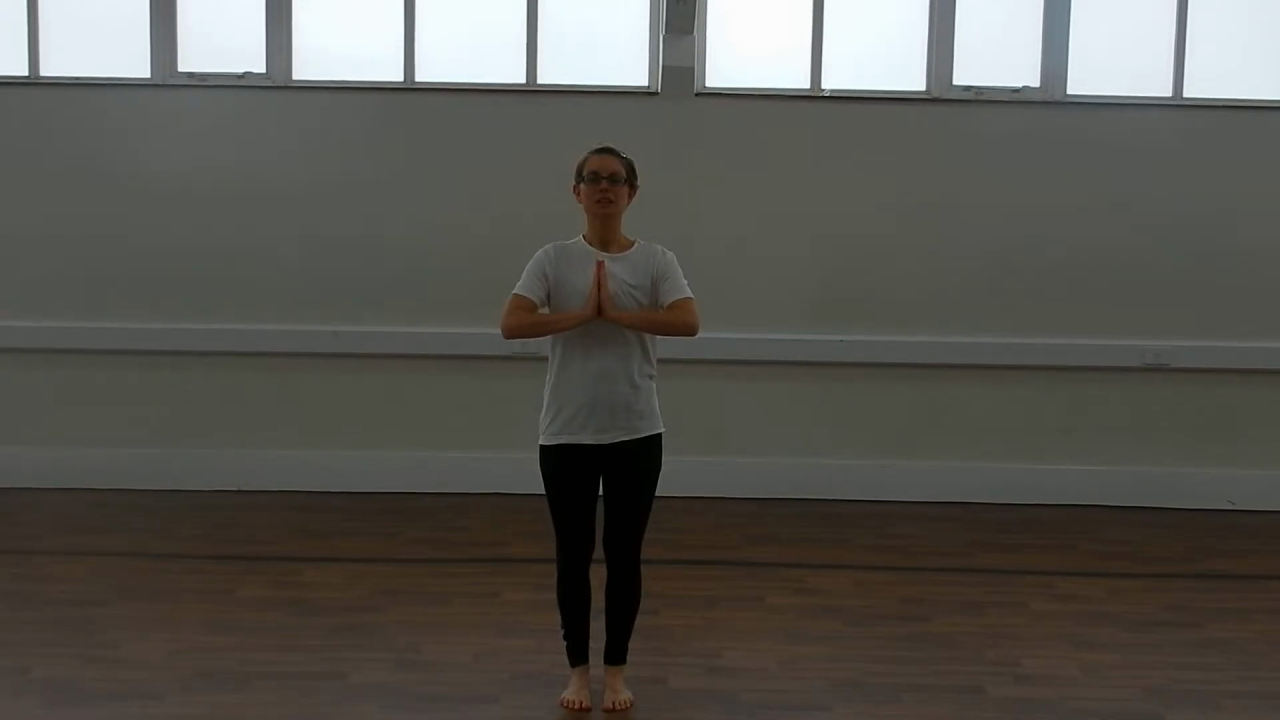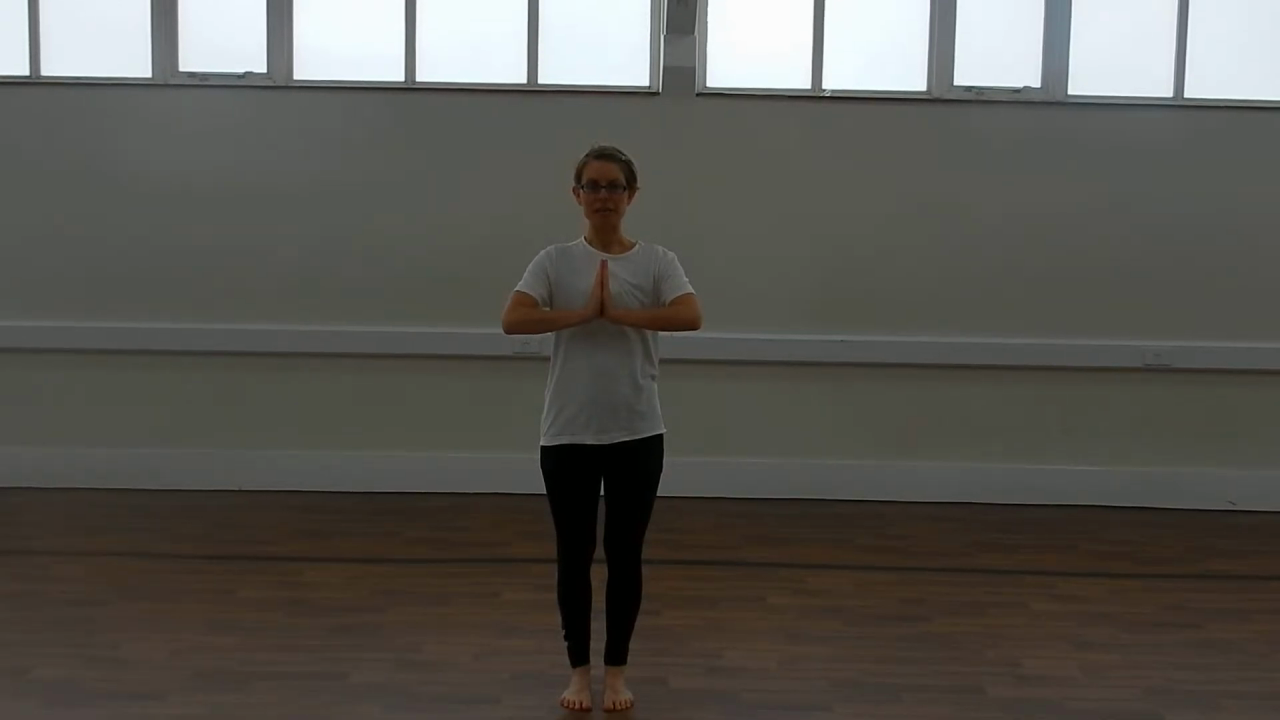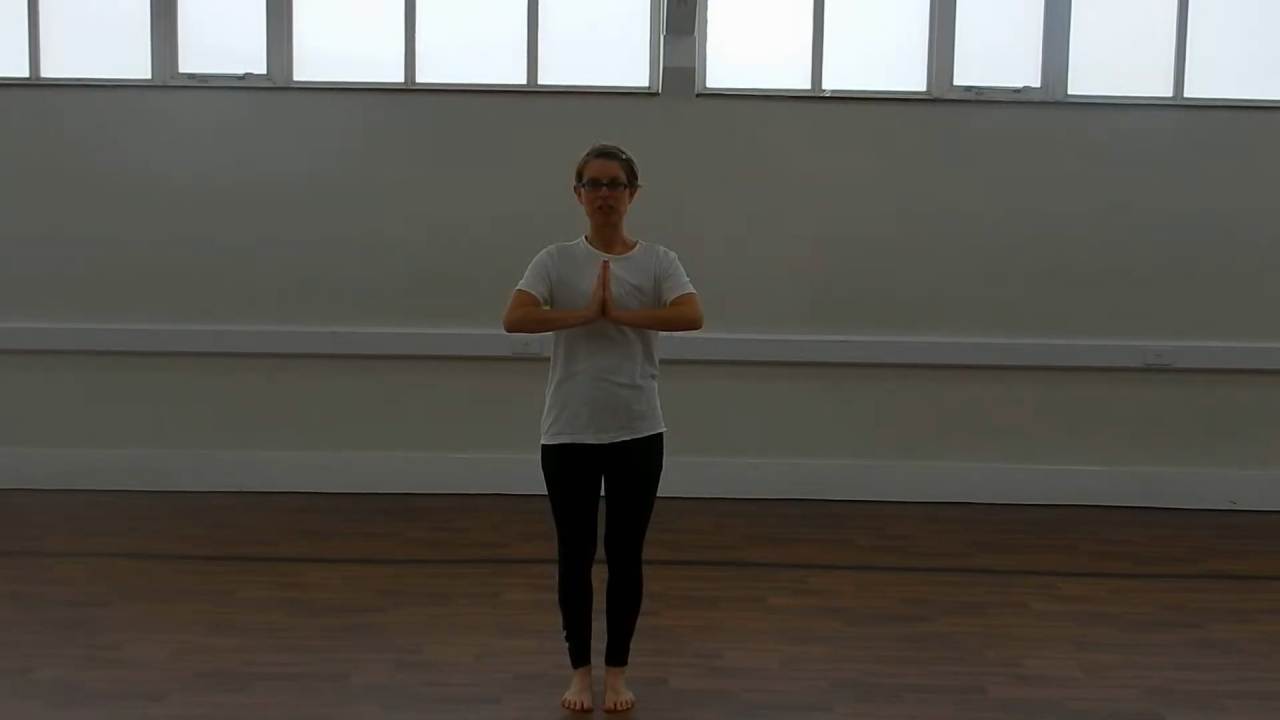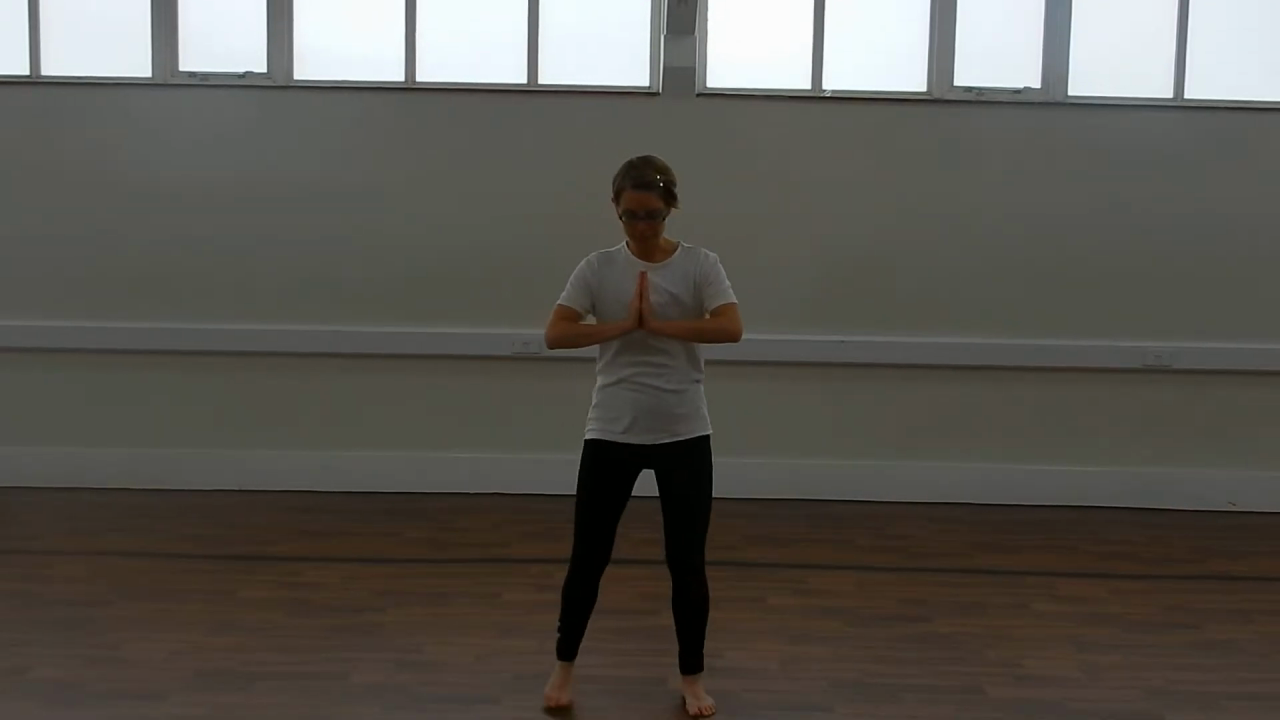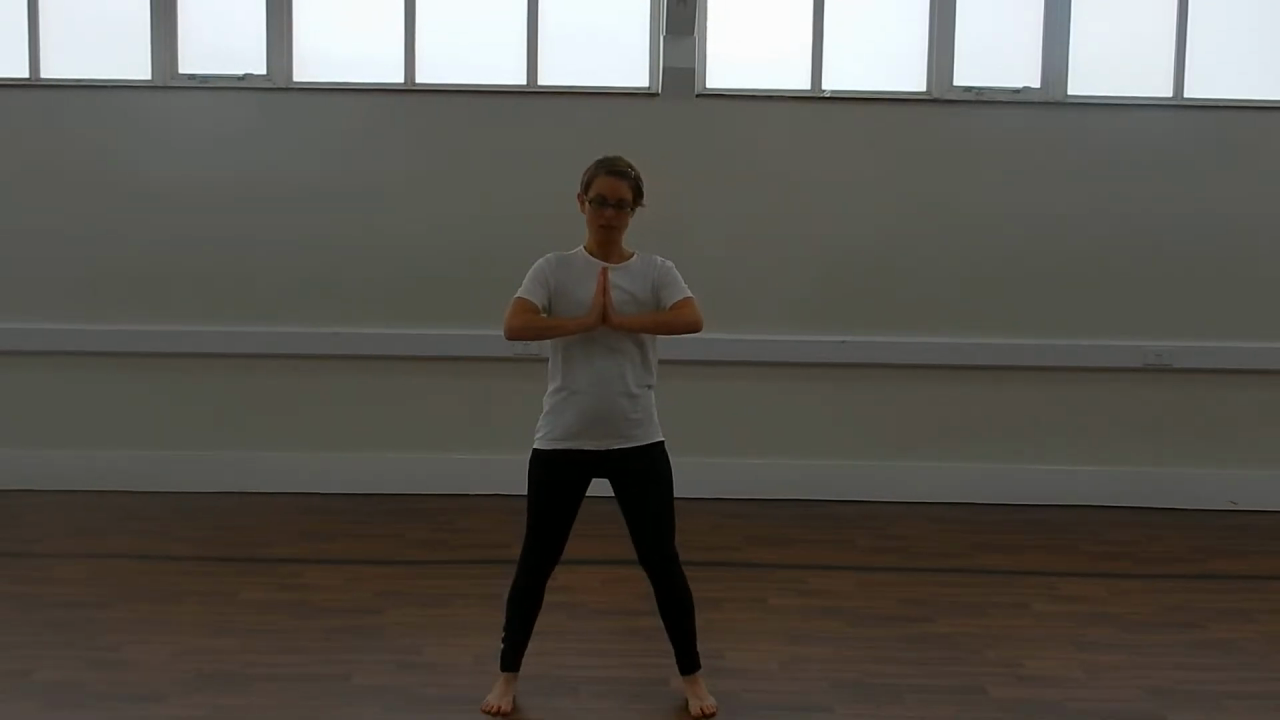
dt=1s
person 1, frame 1
left shoulder: (655, 260)
right shoulder: (553, 258)
left elbow: (687, 322)
right elbow: (511, 324)
left wrist: (616, 313)
right wrist: (582, 313)
left hip: (635, 433)
right hip: (567, 433)
left knee: (624, 554)
right knee: (574, 554)
left ankle: (615, 670)
right ankle: (578, 669)
person 1, frame 2
left shoulder: (656, 261)
right shoulder: (555, 261)
left elbow: (690, 317)
right elbow: (513, 320)
left wrist: (618, 313)
right wrist: (583, 312)
left hip: (636, 434)
right hip: (568, 435)
left knee: (624, 555)
right knee: (574, 555)
left ankle: (615, 671)
right ankle: (579, 670)
person 1, frame 3
left shoulder: (657, 261)
right shoulder: (556, 260)
left elbow: (692, 317)
right elbow: (514, 319)
left wrist: (619, 313)
right wrist: (585, 313)
left hip: (636, 433)
right hip: (569, 434)
left knee: (625, 556)
right knee: (575, 556)
left ankle: (616, 672)
right ankle: (580, 671)
person 1, frame 4
left shoulder: (700, 264)
right shoulder: (598, 268)
left elbow: (731, 329)
right elbow: (556, 334)
left wrist: (660, 325)
right wrist: (624, 326)
left hip: (681, 434)
right hip: (612, 431)
left knee: (686, 561)
right knee: (588, 555)
right ankle: (563, 666)
person 1, frame 5
left shoulder: (655, 270)
right shoulder: (554, 268)
left elbow: (692, 320)
right elbow: (514, 327)
left wrist: (619, 318)
right wrist: (585, 319)
left hip: (636, 440)
right hip: (562, 441)
left knee: (662, 562)
right knee: (536, 561)
